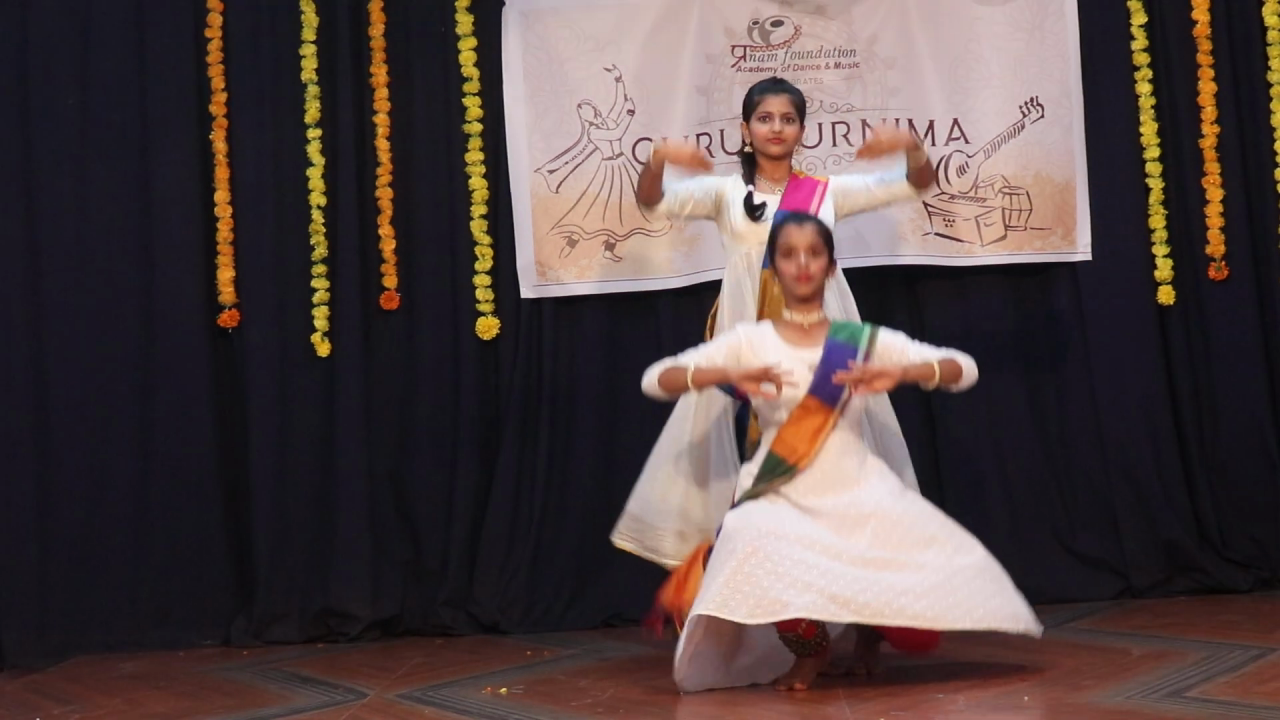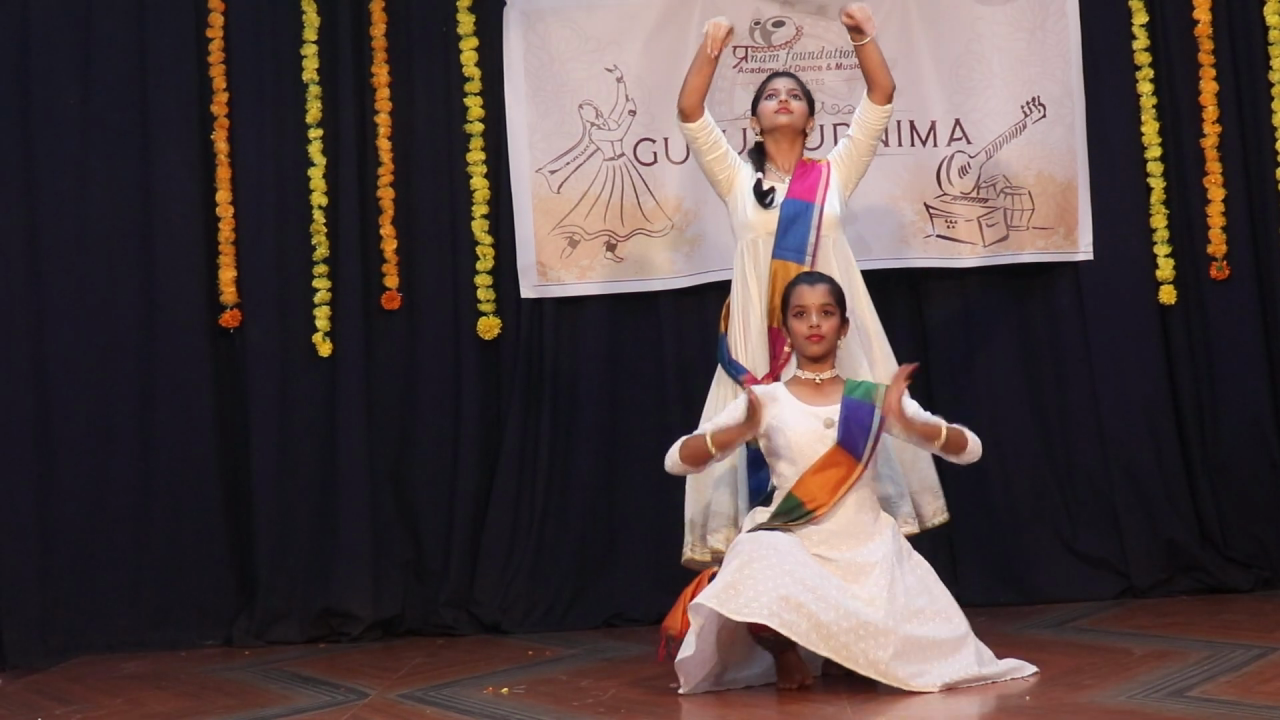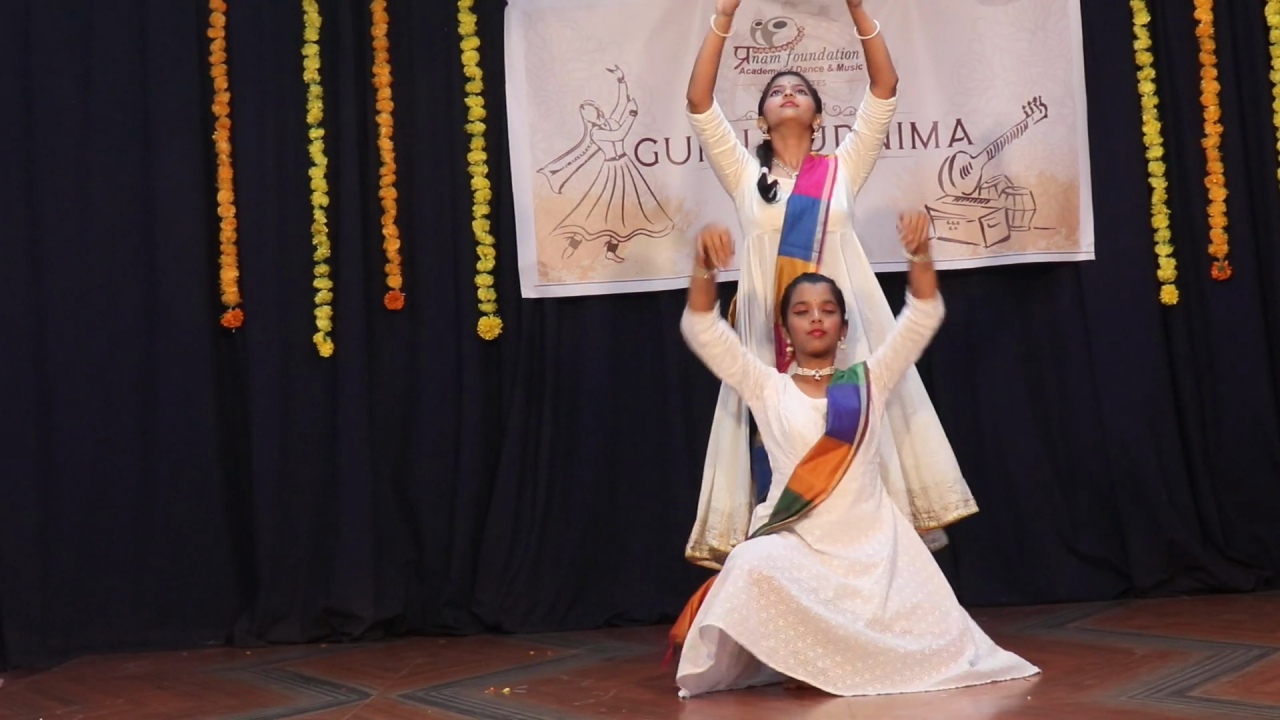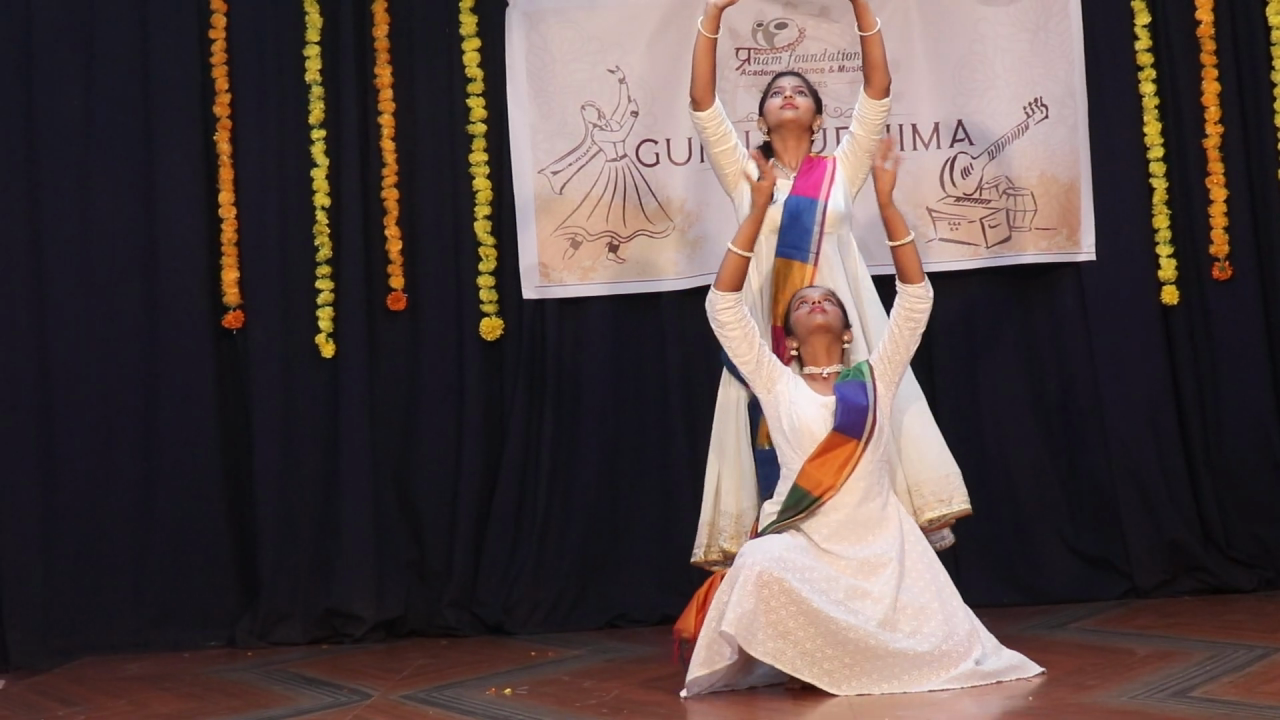
dt=0.4s
person 1, frame 1
left shoulder: (829, 191)
right shoulder: (724, 193)
left elbow: (915, 183)
right elbow: (651, 198)
left wrist: (908, 148)
right wrist: (659, 158)
person 1, frame 2
left shoulder: (835, 172)
right shoulder: (737, 178)
left elbow: (881, 96)
right elbow: (689, 111)
right wrist: (710, 47)
right hip: (760, 343)
right knee: (763, 458)
person 1, frame 3
left shoulder: (843, 168)
right shoulder: (745, 174)
left elbow: (885, 86)
right elbow: (698, 103)
left hip: (842, 333)
right hip: (769, 340)
person 1, frame 4
left shoulder: (841, 168)
right shoulder: (743, 174)
left elbow: (878, 88)
right elbow: (701, 100)
right hip: (767, 339)
right knee: (777, 473)
person 2, frame 1
left shoulder: (865, 340)
right shoulder: (749, 341)
left elbow: (965, 369)
right elbow: (654, 380)
left wrist: (900, 373)
right wrist: (727, 376)
left hip: (859, 497)
right hip: (782, 501)
right knee: (751, 545)
left ankle: (869, 630)
right ankle: (808, 647)
person 2, frame 2
left shoulder: (876, 399)
right shoulder: (765, 402)
left elbow: (969, 448)
right elbow: (677, 460)
left wrist: (911, 425)
right wrist: (740, 431)
left hip: (869, 552)
right hip: (793, 550)
left knee: (934, 666)
right knee: (757, 560)
left ankle: (864, 642)
right ankle: (789, 652)
person 2, frame 3
left shoulder: (869, 381)
right shoulder: (766, 387)
left elbow: (923, 316)
right elbow: (700, 329)
left wrist: (920, 252)
right wrist: (704, 267)
left hip: (873, 544)
right hip: (795, 544)
left knee: (936, 652)
right knee: (755, 571)
left ankle: (857, 647)
right ankle: (800, 654)
person 2, frame 4
left shoulder: (875, 376)
right shoulder: (775, 383)
left elbow: (916, 296)
right elbow: (723, 305)
left wrist: (885, 201)
right wrist: (758, 209)
left hip: (880, 540)
right hip: (803, 541)
left knee: (940, 651)
right knee: (761, 570)
left ankle: (853, 647)
right ankle: (802, 655)
person 3, frame 1
left shoulder: (607, 120)
right shoulder: (593, 133)
left elbow: (620, 100)
right elbow: (618, 135)
left wrist: (618, 79)
right wrist: (627, 114)
left hip: (622, 165)
right hip: (609, 169)
left knee: (617, 205)
right knee: (597, 204)
left ankle: (609, 249)
right ankle: (570, 244)
person 3, frame 2
left shoulder: (609, 121)
right shoulder: (594, 133)
left elbow: (621, 101)
right elbow: (618, 135)
left wrist: (620, 80)
right wrist: (630, 114)
left hip: (623, 166)
right hip: (611, 169)
left knee: (619, 207)
right knee: (600, 206)
left ankle: (610, 249)
right ankle: (573, 242)
person 3, frame 3
left shoulder: (611, 121)
right shoulder: (596, 133)
left elbow: (622, 101)
right elbow: (620, 135)
left wrist: (621, 80)
right wrist: (631, 114)
left hip: (624, 167)
right hip: (613, 170)
left knee: (620, 207)
right knee: (601, 206)
left ankle: (611, 250)
right ankle: (573, 243)
person 3, frame 4
left shoulder: (612, 122)
right shoulder: (596, 133)
left elbow: (623, 102)
right elbow: (621, 136)
left wrist: (622, 81)
right wrist: (632, 115)
left hip: (625, 167)
right hip: (614, 171)
left knee: (621, 208)
right knee: (603, 207)
left ankle: (612, 251)
right ankle: (574, 244)
